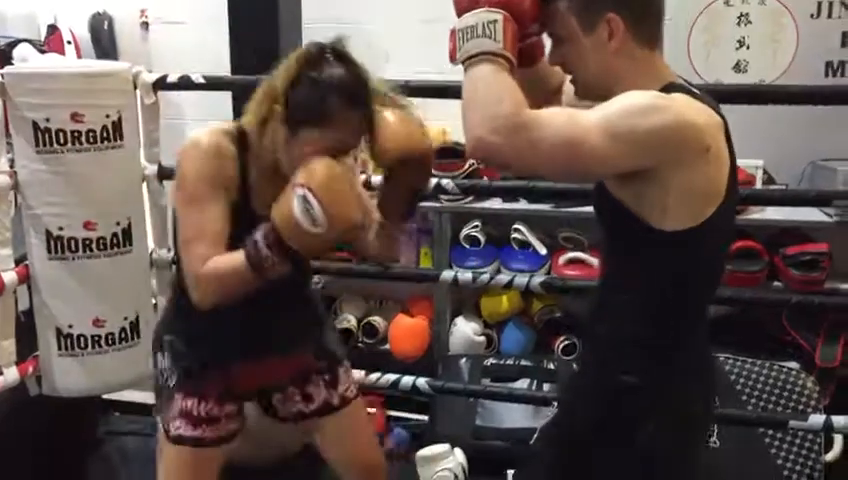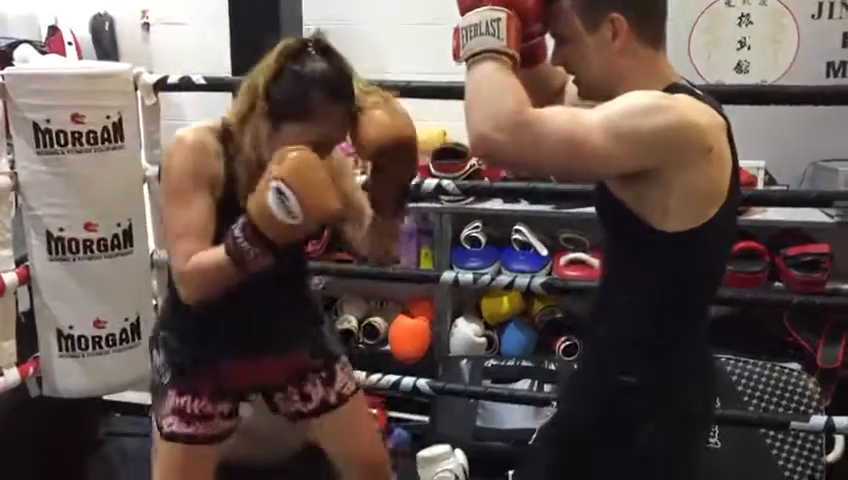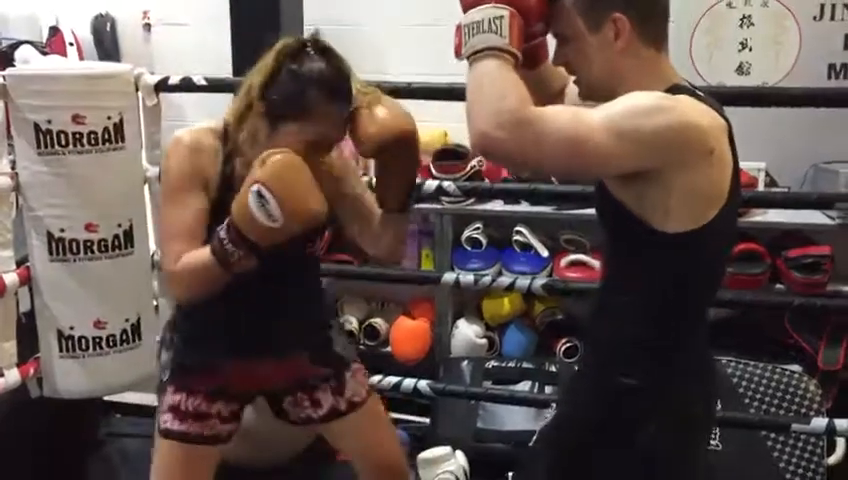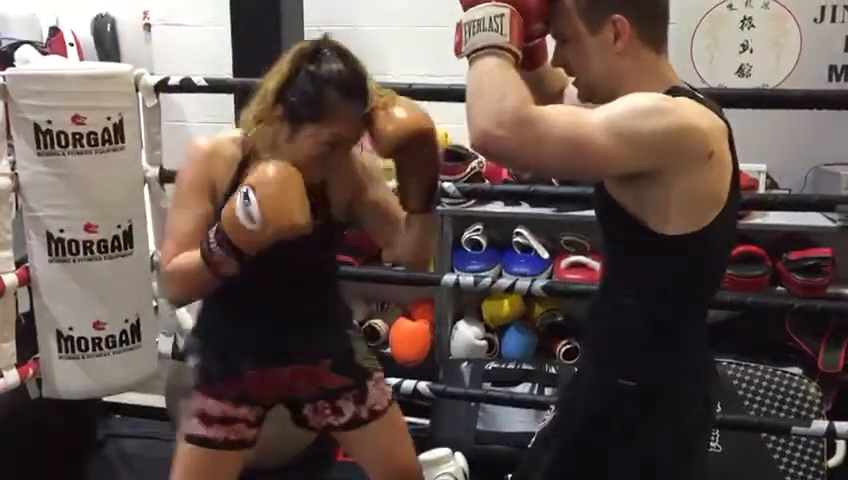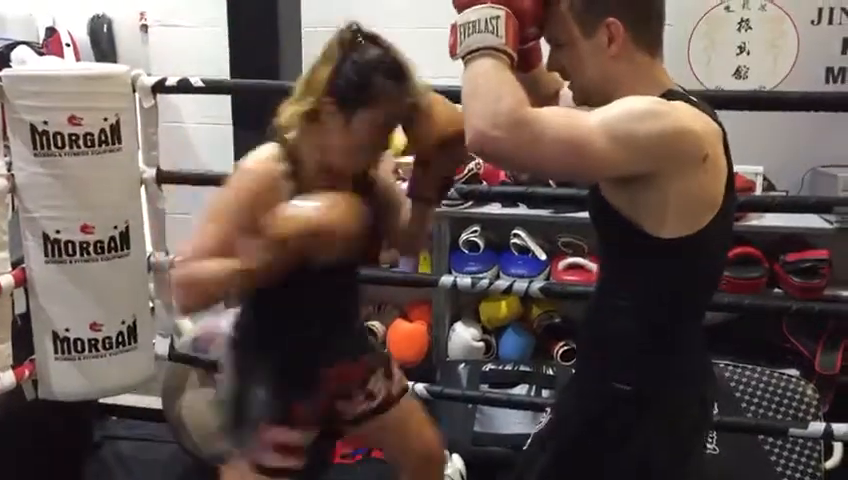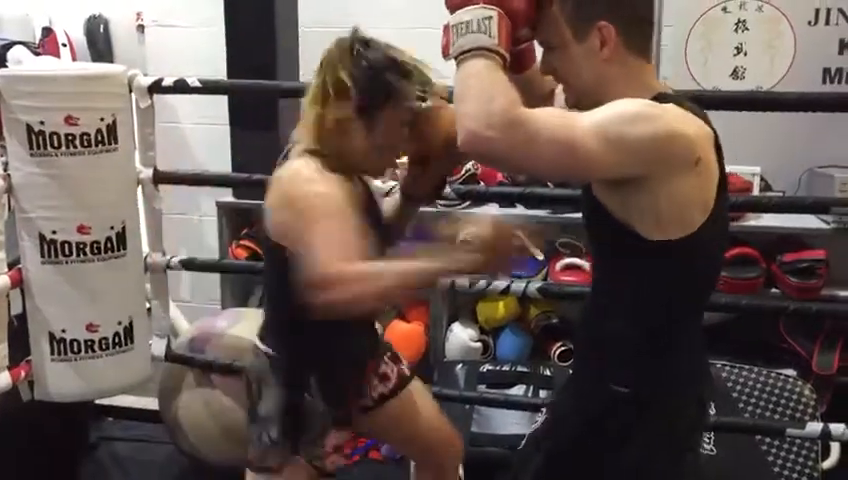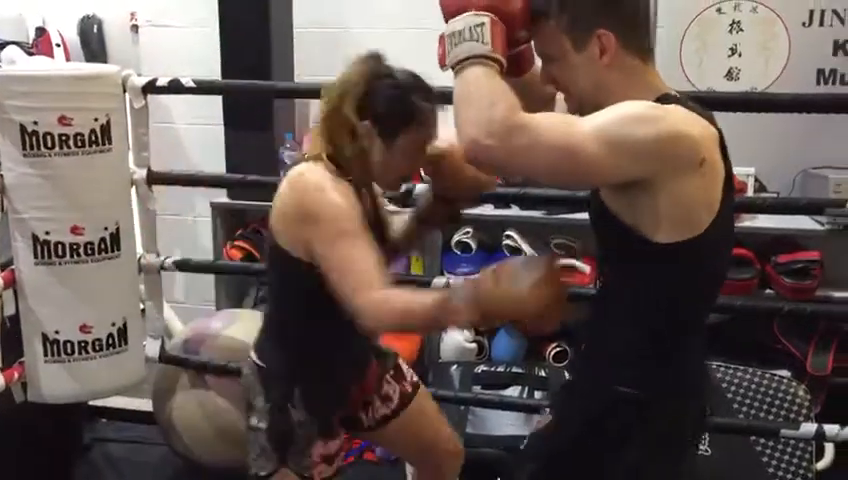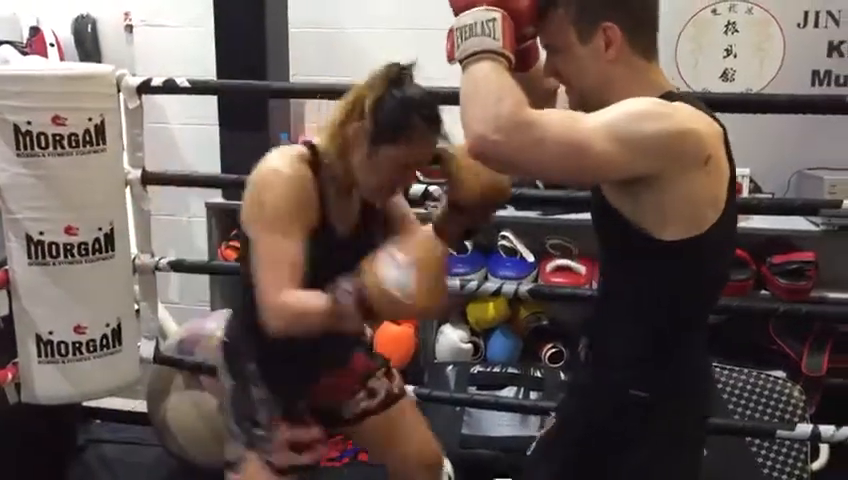
dt=0.1s
person 1, frame 1
left shoulder: (668, 122)
right shoulder: (664, 107)
left elbow: (495, 137)
right elbow: (547, 98)
left hip: (643, 394)
right hip: (644, 376)
person 1, frame 2
left shoulder: (670, 122)
right shoulder: (666, 109)
left elbow: (497, 136)
right elbow: (548, 103)
right wrist: (523, 40)
left hip: (643, 394)
right hip: (647, 377)
person 1, frame 3
left shoulder: (672, 123)
right shoulder: (667, 109)
left elbow: (498, 132)
right elbow: (547, 108)
right wrist: (525, 41)
left hip: (643, 396)
right hip: (644, 379)
person 1, frame 4
left shoulder: (671, 126)
right shoulder: (667, 113)
left elbow: (498, 131)
right elbow: (548, 107)
right wrist: (525, 40)
left hip: (642, 398)
right hip: (646, 381)
person 1, frame 5
left shoulder: (667, 130)
right shoulder: (661, 116)
left elbow: (494, 131)
right elbow: (543, 111)
right wrist: (519, 44)
left hip: (637, 402)
right hip: (640, 384)
person 1, frame 6
left shoulder: (659, 133)
right shoulder: (654, 121)
left elbow: (488, 132)
right elbow: (538, 104)
right wrist: (513, 43)
left hip: (634, 402)
right hip: (633, 385)
person 1, frame 7
left shoulder: (662, 135)
right shoulder: (653, 122)
left elbow: (487, 140)
right elbow: (540, 108)
left wrist: (474, 39)
right wrist: (511, 47)
left hip: (635, 405)
right hip: (633, 386)
person 1, frame 8
left shoulder: (669, 131)
right shoulder: (654, 120)
left elbow: (494, 137)
right elbow: (537, 116)
right wrist: (515, 47)
left hip: (640, 408)
right hip: (626, 386)
person 2, frame 1
left shoulder: (325, 165)
right shoulder: (208, 153)
left elbow: (380, 248)
right elbow: (204, 284)
left wrist: (400, 190)
right wrist: (280, 241)
left hip: (295, 338)
right hip: (204, 352)
person 2, frame 2
left shoulder: (319, 161)
right shoulder: (195, 151)
left elbow: (375, 247)
right elbow: (192, 283)
left wrist: (390, 183)
right wrist: (262, 233)
left hip: (294, 336)
right hip: (201, 350)
person 2, frame 3
left shoulder: (326, 162)
right shoulder: (194, 151)
left elbow: (386, 250)
right elbow: (181, 282)
left wrist: (394, 182)
right wrist: (246, 236)
left hip: (304, 340)
right hip: (208, 352)
person 2, frame 4
left shoulder: (348, 168)
right shoulder: (214, 158)
left elbow: (413, 255)
right elbow: (173, 280)
left wrist: (418, 185)
right wrist: (231, 242)
left hip: (324, 348)
right hip: (234, 358)
person 2, frame 5
left shoulder: (365, 163)
right shoulder: (265, 176)
left elbow: (407, 240)
right elbow: (186, 287)
left wrist: (431, 180)
right wrist: (268, 257)
left hip: (346, 351)
right hip: (272, 370)
person 2, frame 6
left shoulder: (346, 169)
right shoulder: (308, 183)
left elbow: (379, 235)
right elbow: (336, 286)
left wrist: (421, 180)
right wrist: (452, 256)
left hip: (355, 350)
right hip: (295, 371)
person 2, frame 7
left shoulder: (357, 180)
right shoulder: (317, 191)
left elbow: (380, 251)
right elbow: (377, 309)
left wrist: (433, 209)
right wrist: (474, 301)
left hip: (355, 362)
right hip: (295, 383)
person 2, frame 8
left shoulder: (378, 179)
right shoulder: (284, 178)
left elbow: (421, 257)
right elbow: (277, 311)
left wrist: (460, 215)
right wrist: (361, 302)
left hip: (339, 355)
right hip: (270, 370)
